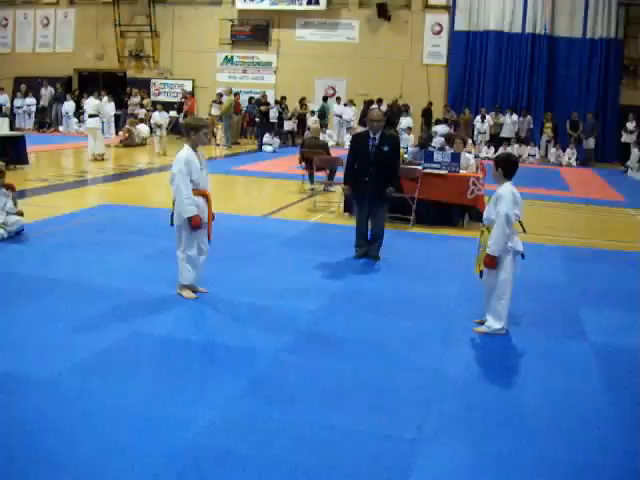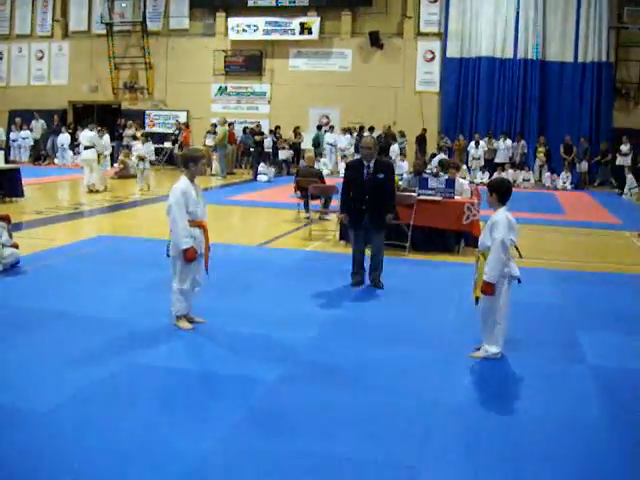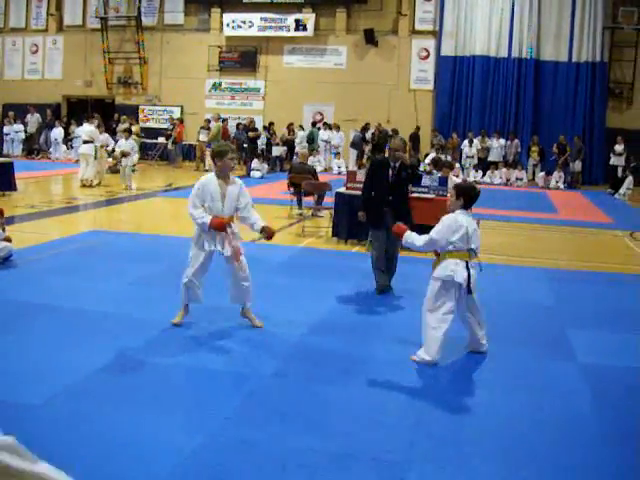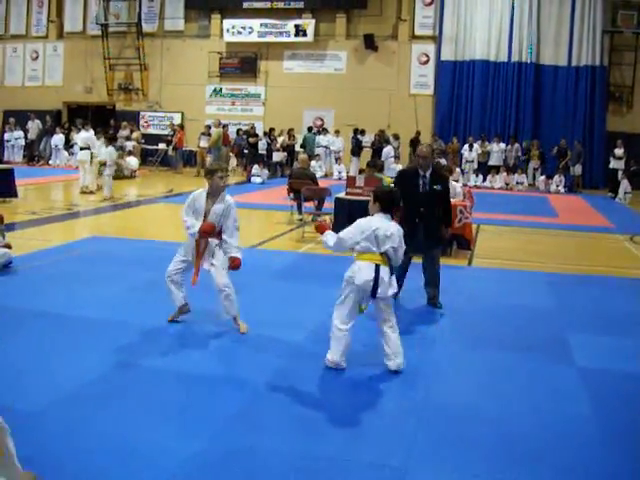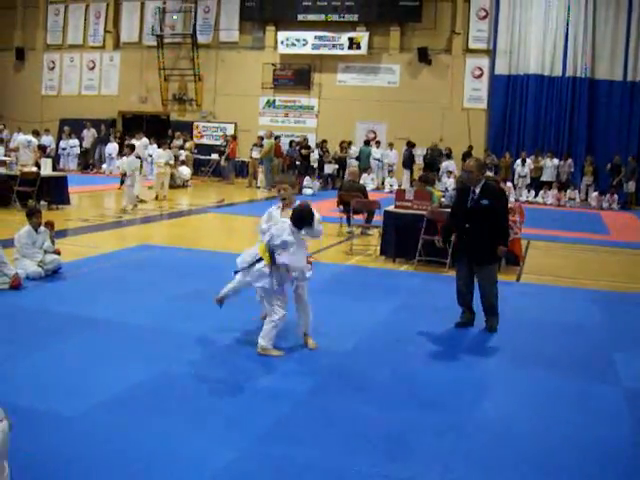
dt=1s
person 1, frame 1
left shoulder: (200, 156)
right shoulder: (183, 158)
right elbow: (182, 190)
left wrist: (208, 210)
right wrist: (192, 214)
left hip: (200, 208)
right hip: (188, 211)
left knee: (200, 248)
right knee: (187, 249)
left ankle: (190, 282)
right ankle: (183, 285)
person 1, frame 2
left shoulder: (195, 186)
right shoulder: (180, 189)
right elbow: (178, 221)
left wrist: (203, 241)
right wrist: (186, 246)
left hip: (197, 239)
right hip: (184, 241)
left knee: (194, 280)
right knee: (182, 280)
left ankle: (187, 313)
right ankle: (179, 316)
person 1, frame 3
left shoulder: (238, 184)
right shoulder: (205, 182)
left elbow: (247, 211)
right elbow: (193, 208)
left wrist: (261, 227)
right wrist: (209, 221)
left hip: (230, 233)
right hip: (207, 233)
left knee: (241, 274)
right knee: (193, 273)
left ankle: (246, 310)
right ankle: (185, 309)
person 1, frame 4
left shoulder: (228, 202)
right shoulder: (196, 196)
left elbow: (232, 230)
right elbow: (187, 218)
left wrist: (234, 254)
right wrist: (197, 229)
left hip: (215, 245)
right hip: (195, 242)
left knee: (222, 283)
right knee: (172, 273)
left ankle: (236, 318)
right ankle: (182, 306)
person 1, frame 5
left shoulder: (304, 210)
right shoulder: (274, 211)
left elbow: (317, 232)
right elbow: (264, 229)
left hip: (295, 256)
right hip: (276, 256)
left knee: (300, 296)
right knee: (265, 289)
left ankle: (306, 334)
right ankle: (269, 312)
person 2, frame 1
left shoulder: (505, 193)
right shoulder: (506, 191)
left elbow: (502, 224)
left wrist: (492, 251)
right wrist: (490, 248)
left hip: (501, 247)
right hip: (499, 244)
left knee: (499, 285)
right knee: (493, 284)
left ankle: (496, 324)
right ankle: (492, 318)
person 2, frame 2
left shoulder: (500, 219)
right shoulder: (500, 216)
left elbow: (498, 251)
left wrist: (489, 278)
left hip: (496, 272)
right hip: (494, 270)
left knee: (494, 311)
right knee: (489, 310)
left ankle: (491, 349)
right ankle: (490, 344)
person 2, frame 3
left shoulder: (450, 220)
right shoulder: (472, 222)
left elbow: (427, 243)
right elbow: (473, 250)
left wrist: (405, 234)
left hip: (448, 270)
right hip: (467, 270)
left knee: (433, 311)
right knee: (470, 310)
left ankle: (428, 355)
right ankle: (479, 344)
person 2, frame 4
left shoulder: (364, 224)
right shoulder: (396, 229)
left elbow: (339, 243)
right elbow: (398, 257)
left wrist: (325, 232)
left hip: (361, 273)
right hip: (383, 276)
left knee: (343, 317)
right knee: (387, 320)
left ankle: (335, 358)
right ankle: (394, 361)
person 2, frame 5
left shoulder: (284, 222)
right shoulder: (299, 244)
right elbow: (297, 270)
right wrist: (306, 263)
left hip: (254, 260)
right hip: (269, 273)
left knee: (242, 280)
right knee: (277, 310)
left ankle: (223, 295)
right ankle: (265, 346)
person 3, frame 1
left shoulder: (392, 140)
right shoulder: (357, 138)
left elbow: (395, 164)
right elbow: (350, 161)
left wrist: (392, 184)
right wrist: (347, 182)
left hip: (381, 187)
right hip: (360, 186)
left knee: (378, 222)
right knee: (361, 220)
left ankle: (374, 250)
right ankle: (361, 248)
person 3, frame 2
left shoulder: (386, 166)
right shoulder: (351, 166)
left elbow: (390, 191)
right elbow: (346, 190)
left wrist: (390, 211)
right wrist: (344, 210)
left hip: (378, 214)
right hip: (357, 213)
left knee: (377, 248)
right knee: (357, 248)
left ankle: (375, 278)
right ankle: (357, 276)
person 3, frame 3
left shoulder: (408, 167)
right shoulder: (377, 163)
left elbow: (416, 181)
right elbow: (367, 188)
left wrist: (407, 164)
right wrist: (363, 209)
left hip: (398, 215)
right hip: (378, 213)
left knee: (392, 251)
right knee: (378, 251)
left ankle: (386, 281)
right ankle: (382, 283)
person 3, frame 4
left shoulder: (441, 177)
right shoulder: (405, 175)
left elbow: (445, 203)
left wrist: (447, 225)
left hip: (431, 228)
right hip: (409, 226)
left knee: (432, 264)
right knee: (402, 262)
left ankle: (433, 296)
person 3, frame 5
left shoulder: (496, 193)
right shoulder: (462, 191)
left elbow: (504, 221)
right elbow: (454, 215)
left wrist: (502, 243)
right wrist: (445, 235)
left hip: (486, 248)
right hip: (464, 246)
left knee: (488, 285)
right knee: (463, 284)
left ankle: (491, 320)
right ankle: (467, 316)
